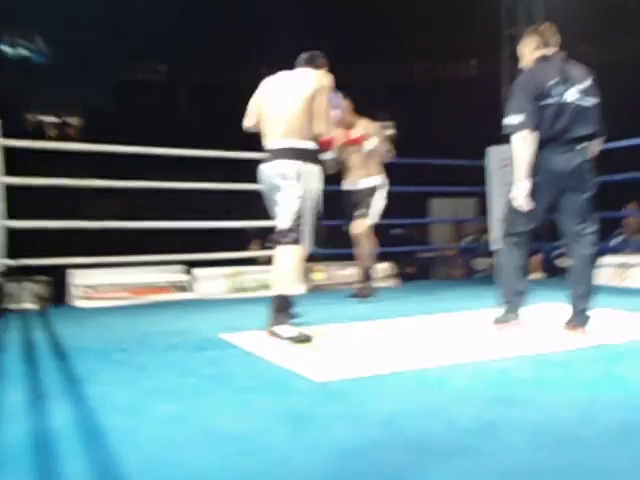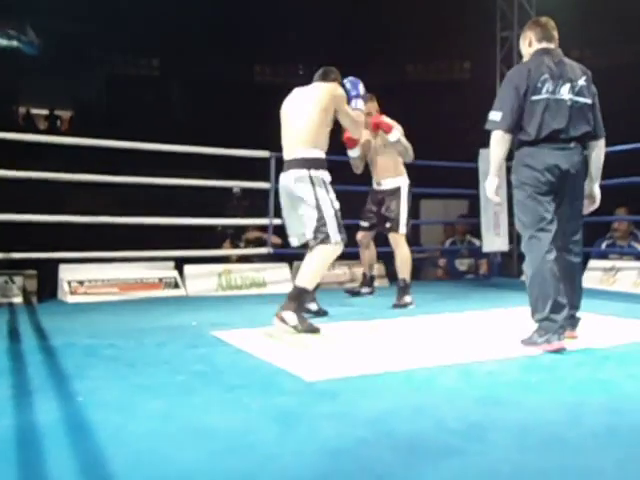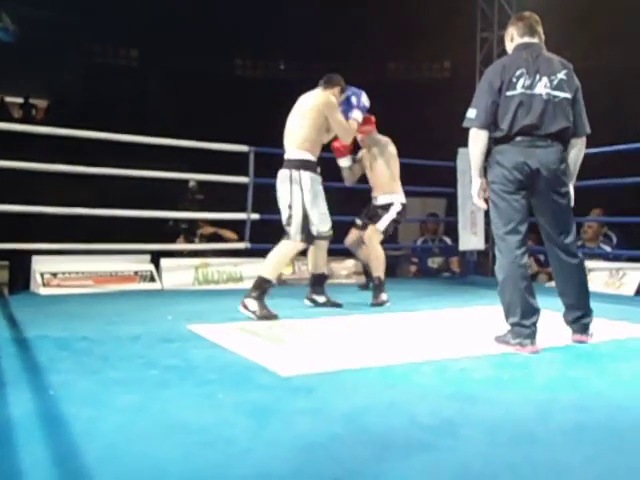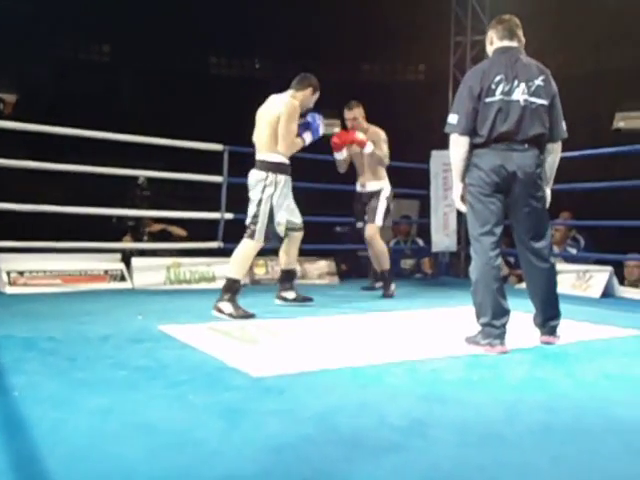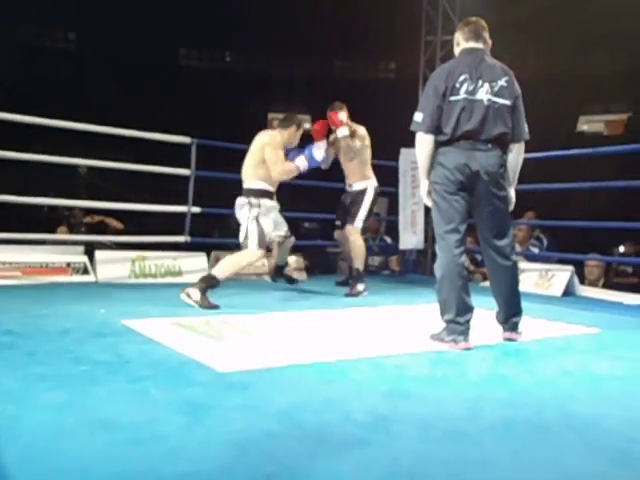
dt=0.4s
person 1, frame 1
left shoulder: (530, 78)
right shoulder: (584, 77)
left elbow: (524, 133)
right elbow: (598, 136)
left wrist: (521, 179)
left hip: (545, 162)
right hip: (579, 162)
left knee: (515, 233)
right knee: (582, 238)
left ankle: (511, 307)
right ankle: (579, 316)
person 1, frame 2
left shoulder: (522, 73)
right shoulder: (582, 75)
left elbow: (502, 130)
right elbow: (597, 139)
left wrist: (493, 173)
right wrist: (593, 182)
left hip: (535, 161)
right hip: (573, 162)
left knee: (538, 242)
right knee: (570, 243)
left ankle: (551, 326)
right ankle: (568, 320)
person 1, frame 3
left shoulder: (500, 69)
right shoulder: (565, 70)
left elbow: (479, 128)
right elbow: (579, 136)
left wrist: (477, 175)
right wrist: (569, 179)
left hip: (510, 157)
right hip: (551, 157)
left knee: (511, 244)
right knee: (563, 242)
left ankle: (522, 331)
right ankle: (579, 323)
person 1, frame 4
left shoulder: (479, 73)
right shoulder: (542, 75)
left elbow: (460, 134)
right elbow: (555, 139)
left wrist: (457, 180)
right wrist: (546, 182)
left hip: (487, 162)
right hip: (528, 163)
left knee: (485, 247)
right knee: (536, 246)
left ankle: (492, 332)
right ankle: (549, 326)
person 1, frame 5
left shoulder: (446, 73)
right shoulder: (506, 77)
left elbow: (425, 132)
right elbow: (517, 140)
left wrist: (424, 177)
right wrist: (510, 183)
left hip: (452, 160)
right hip: (491, 162)
left knee: (450, 245)
right knee: (499, 244)
left ankle: (456, 329)
right ankle: (510, 323)
person 2, frame 1
left shoulder: (271, 81)
right shoulder: (321, 78)
left elbow: (249, 123)
right elbow: (322, 129)
right wrist: (338, 135)
left hip: (271, 164)
right hip: (299, 163)
left knee: (288, 237)
right knee: (295, 241)
left ankle: (283, 301)
right ankle: (280, 319)
person 2, frame 2
left shoulder: (291, 97)
right shoulder: (333, 90)
right elbow: (358, 131)
right wrist: (357, 100)
left hip: (288, 174)
right hip: (310, 172)
left knee: (317, 241)
right knee: (332, 242)
left ankle: (305, 299)
right ankle: (291, 307)
person 2, frame 3
left shoulder: (308, 99)
right shoulder: (326, 99)
right elbow: (346, 137)
left wrist: (345, 113)
right wrist: (356, 111)
left hip: (305, 174)
right hip: (298, 174)
left knee: (322, 235)
right knee: (296, 239)
left ankle: (317, 292)
right ankle: (253, 297)
person 2, frame 4
left shoulder: (275, 100)
right shoulder: (290, 104)
right elbow: (285, 147)
left wrist: (298, 128)
right wrist: (307, 135)
left hip: (274, 176)
right hip: (271, 176)
left knee: (295, 230)
right knee: (255, 238)
left ankle: (286, 288)
right ankle: (225, 299)
person 2, frame 5
left shoulder: (268, 137)
right shoulder: (273, 138)
right elbow: (279, 173)
left wrist: (294, 160)
right wrist: (305, 161)
left hip: (265, 202)
right hip: (255, 203)
left knee: (285, 237)
right knee: (254, 251)
left ankle: (278, 271)
right ankle: (197, 289)
person 3, frame 1
left shoulder: (368, 127)
left elbow: (388, 155)
left wrist: (366, 142)
left hip: (374, 186)
right hip: (351, 189)
left knee: (359, 230)
right knee: (361, 237)
left ankle: (367, 278)
right ankle: (365, 281)
person 3, frame 2
left shoulder: (392, 127)
right shoulder: (363, 135)
left elbow: (408, 156)
right elbow: (358, 169)
left wrist: (390, 131)
right wrist: (351, 145)
left hip: (397, 187)
right hip: (378, 189)
left knee: (397, 238)
right knee: (363, 237)
left ankle: (404, 293)
right ankle: (367, 284)
person 3, frame 3
left shoulder: (384, 144)
right shoulder: (363, 155)
left elbow: (382, 142)
right elbow: (349, 181)
left wrist: (369, 132)
right wrist: (343, 157)
left hip: (393, 203)
right hip: (377, 204)
left knee: (370, 236)
right knee: (351, 240)
left ankle: (380, 291)
right ankle: (374, 276)
person 3, frame 4
left shoulder: (376, 134)
right shoulder: (349, 137)
left elbow: (384, 162)
right elbow: (342, 168)
left wrist: (365, 144)
right wrist: (338, 150)
left hip: (379, 190)
right hip: (361, 191)
left knee: (372, 234)
right knee: (369, 237)
left ankle: (388, 281)
right ankle: (381, 279)
person 3, frame 5
left shoulder: (359, 132)
right shoulder: (335, 138)
left elbow: (351, 153)
right elbow: (325, 164)
left wrist: (343, 128)
left hip: (365, 189)
right hip: (350, 190)
left knee: (352, 232)
right knee: (340, 235)
left ankle: (359, 282)
right ankle: (354, 273)
